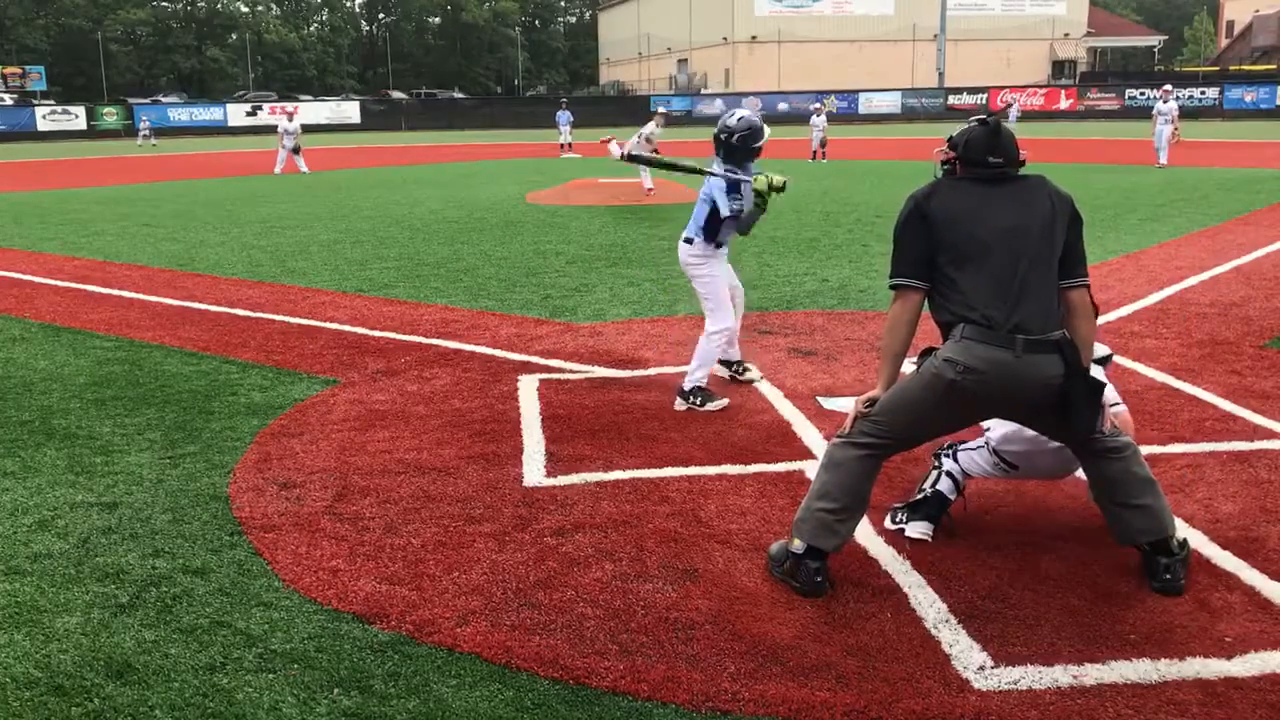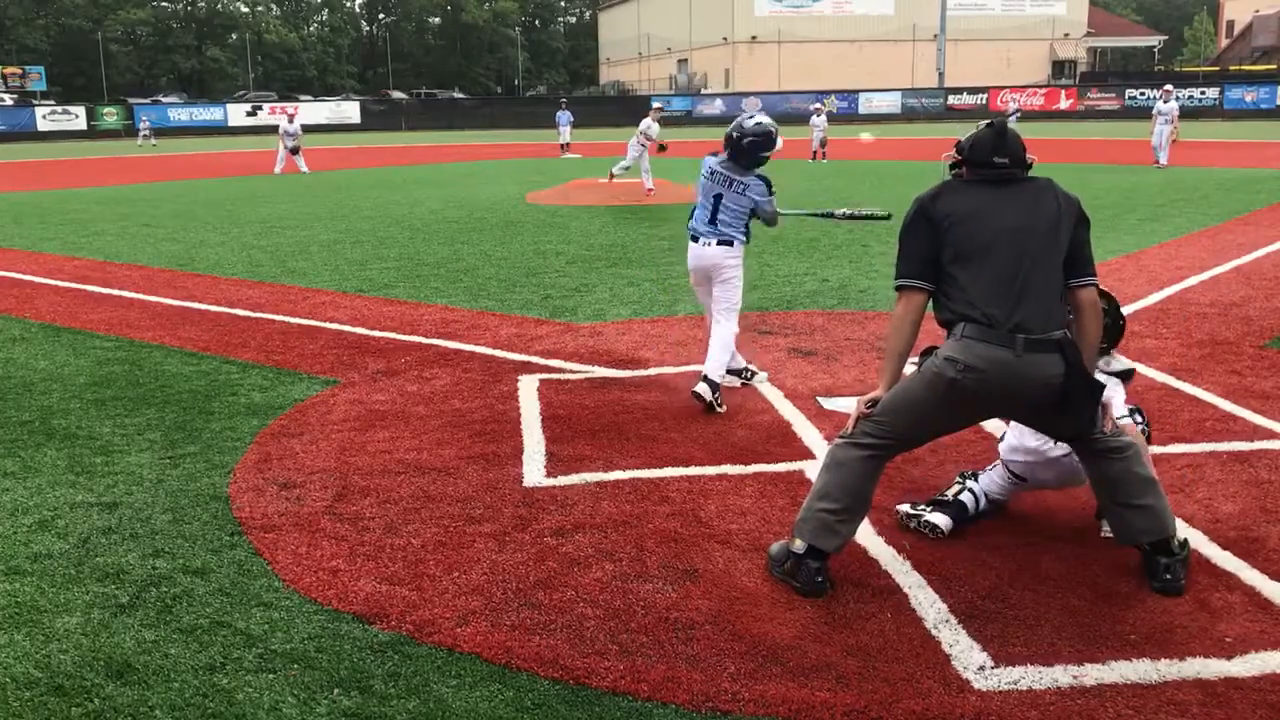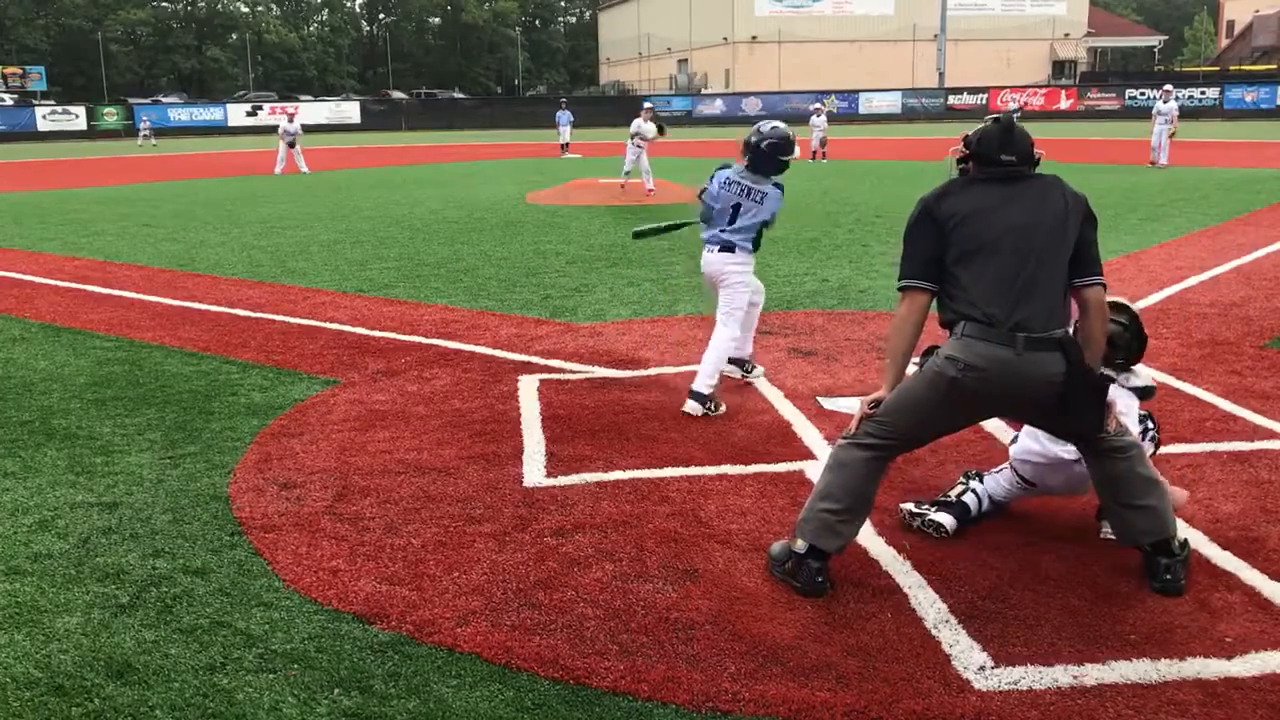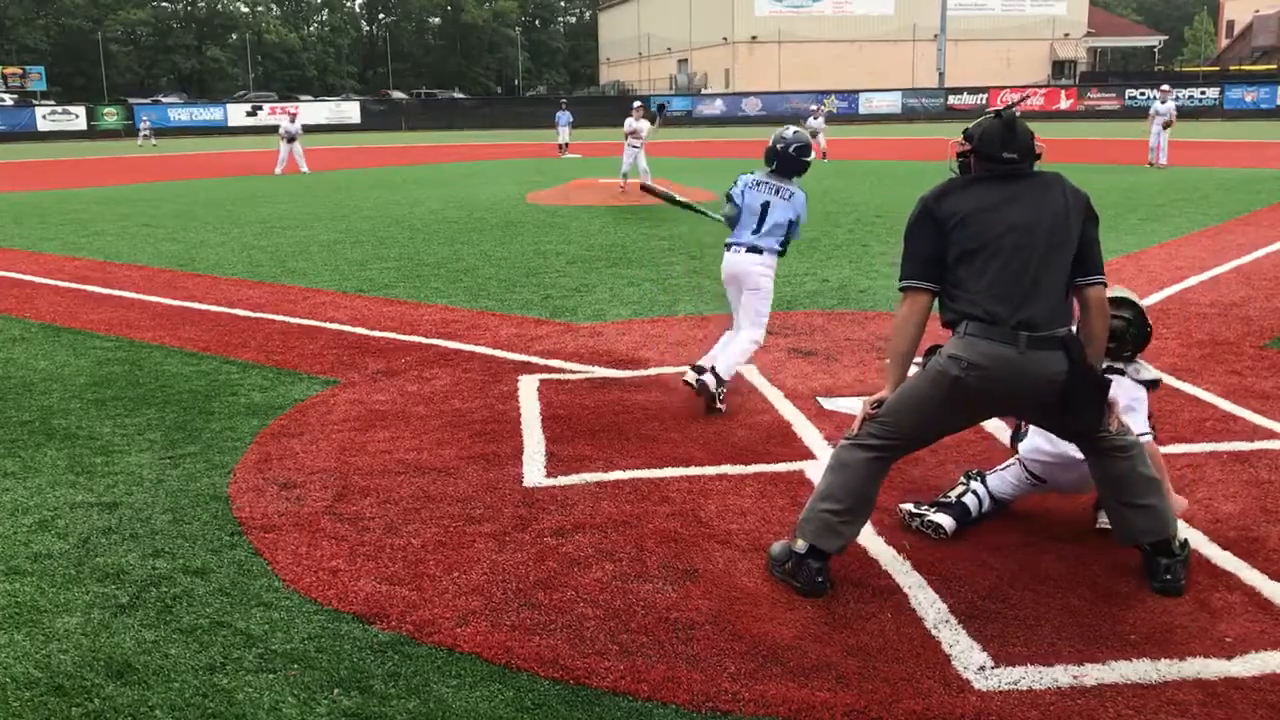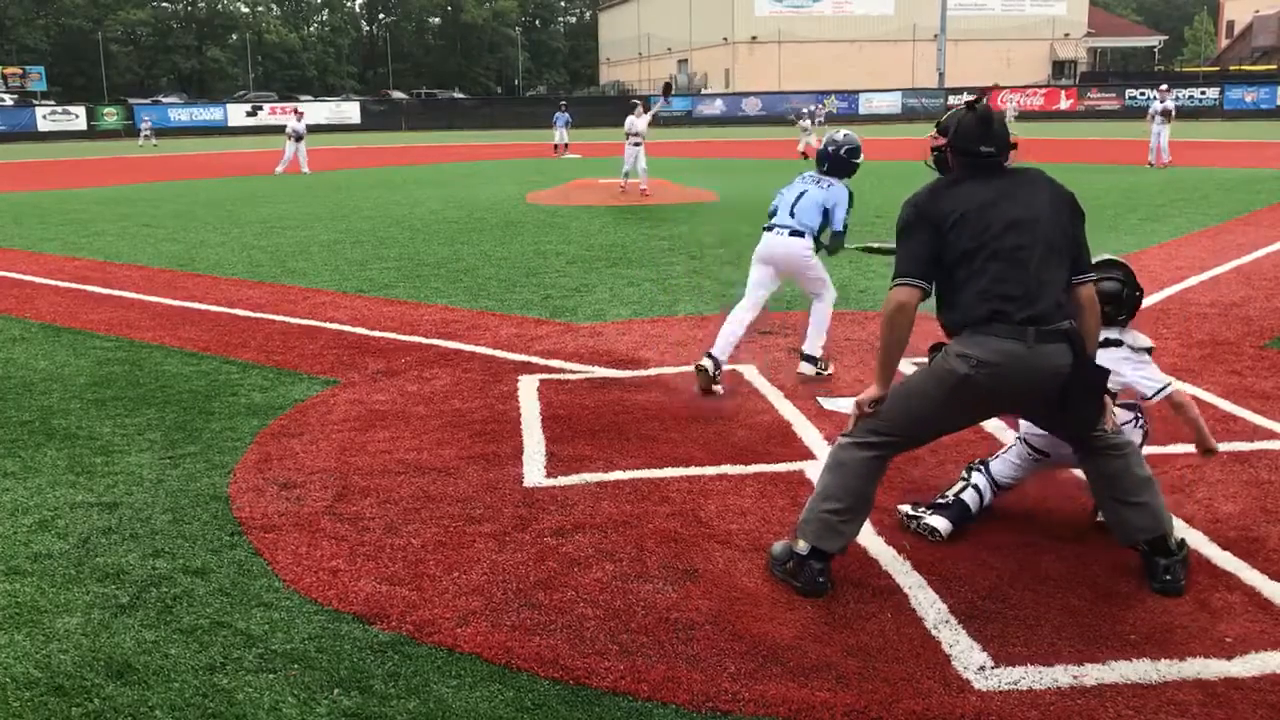
dt=0.2s
person 1, frame 1
left shoulder: (929, 202)
right shoulder: (1053, 200)
left elbow: (907, 301)
right elbow: (1078, 300)
left wrist: (882, 386)
right wrist: (1081, 383)
left hip: (969, 361)
right hip: (1047, 367)
left knee: (861, 437)
right knee: (1105, 441)
left ankle: (806, 556)
right ankle: (1164, 556)
person 1, frame 2
left shoulder: (936, 204)
right shoulder: (1060, 202)
left elbow: (911, 302)
right elbow: (1087, 301)
left wrist: (885, 386)
right wrist: (1084, 383)
left hip: (971, 359)
right hip: (1048, 366)
left knee: (864, 437)
right knee: (1107, 440)
left ankle: (806, 556)
right ankle: (1164, 555)
person 1, frame 3
left shoulder: (940, 203)
right shoulder: (1067, 200)
left elbow: (914, 303)
right elbow: (1093, 301)
left wrist: (888, 387)
right wrist: (1090, 383)
left hip: (971, 358)
right hip: (1050, 365)
left knee: (867, 439)
right knee: (1110, 439)
left ankle: (807, 556)
right ankle: (1164, 555)
person 1, frame 4
left shoulder: (941, 202)
right shoulder: (1068, 197)
left elbow: (915, 303)
right elbow: (1095, 300)
left wrist: (891, 387)
right wrist: (1090, 382)
left hip: (973, 358)
right hip: (1053, 363)
left knee: (869, 440)
right knee: (1112, 439)
left ankle: (808, 556)
right ankle: (1164, 555)
person 1, frame 5
left shoulder: (928, 203)
right shoulder: (1052, 191)
left elbow: (904, 299)
right elbow: (1084, 291)
left wrist: (880, 382)
right wrist: (1086, 373)
left hip: (978, 356)
right hip: (1053, 356)
left knee: (866, 435)
right knee: (1104, 440)
left ankle: (809, 555)
right ankle: (1163, 554)
person 2, frame 1
left shoulder: (741, 170)
right shoulder: (728, 182)
left elbow: (762, 181)
right elbow: (743, 226)
left wrist: (772, 185)
right wrist: (759, 200)
left hip: (710, 251)
right hip: (703, 253)
left knee: (734, 300)
right knee: (721, 323)
left ankle: (730, 360)
right ankle: (690, 390)
person 2, frame 2
left shoulder: (710, 163)
right shoulder: (759, 185)
right elbow: (771, 221)
right wrist: (772, 210)
left hip: (696, 250)
right hip: (728, 254)
left knee: (718, 317)
right knee: (726, 322)
left ankle: (734, 367)
right ankle: (709, 382)
person 2, frame 3
left shoulder: (724, 174)
right shoulder: (774, 192)
left elbow: (705, 216)
left hip: (710, 256)
right hip: (736, 262)
left knee: (754, 297)
right knee: (728, 328)
left ankle: (740, 359)
right ankle: (699, 394)
person 2, frame 4
left shoulder: (747, 180)
right shoulder: (798, 196)
left elbow: (730, 215)
right elbow: (790, 235)
left wrist: (743, 233)
left hip: (731, 258)
right hip: (759, 264)
left knee: (742, 328)
right knee: (751, 335)
left ankle: (705, 367)
right ankle: (714, 379)
person 2, frame 5
left shoulder: (802, 178)
right shoulder: (841, 192)
left elbow: (772, 212)
right elbow: (837, 240)
right wrist: (830, 248)
left hip: (767, 241)
right hip: (798, 247)
left knee: (748, 306)
right knee: (825, 296)
left ankle: (712, 361)
right ankle: (811, 358)
person 3, frame 1
right shoulder: (1090, 364)
right elbow: (1122, 419)
left hip: (1010, 451)
right hip: (1065, 458)
left knee: (951, 457)
left ankle: (918, 518)
person 3, frame 2
right shoulder: (1109, 377)
right elbow: (1124, 435)
left hip: (1022, 463)
right hip: (1076, 467)
left knee: (983, 485)
right knee: (1135, 419)
left ankle: (944, 511)
person 3, frame 3
right shoulder: (1124, 390)
right wrist: (1167, 491)
left hip: (1031, 467)
right hip: (1084, 474)
left knee: (986, 484)
right knee: (1146, 425)
left ankle: (949, 510)
person 3, frame 4
right shoulder: (1131, 384)
right elbow: (1147, 446)
right wrist: (1169, 496)
left hip: (1039, 462)
right hip: (1089, 470)
left knee: (993, 483)
right knee: (1129, 433)
left ankle: (948, 513)
person 3, frame 5
right shoulder: (1129, 349)
right elbow: (1178, 397)
right wrist: (1205, 439)
left hip: (1041, 433)
left knee: (995, 470)
right knee: (1132, 418)
left ankle: (945, 513)
